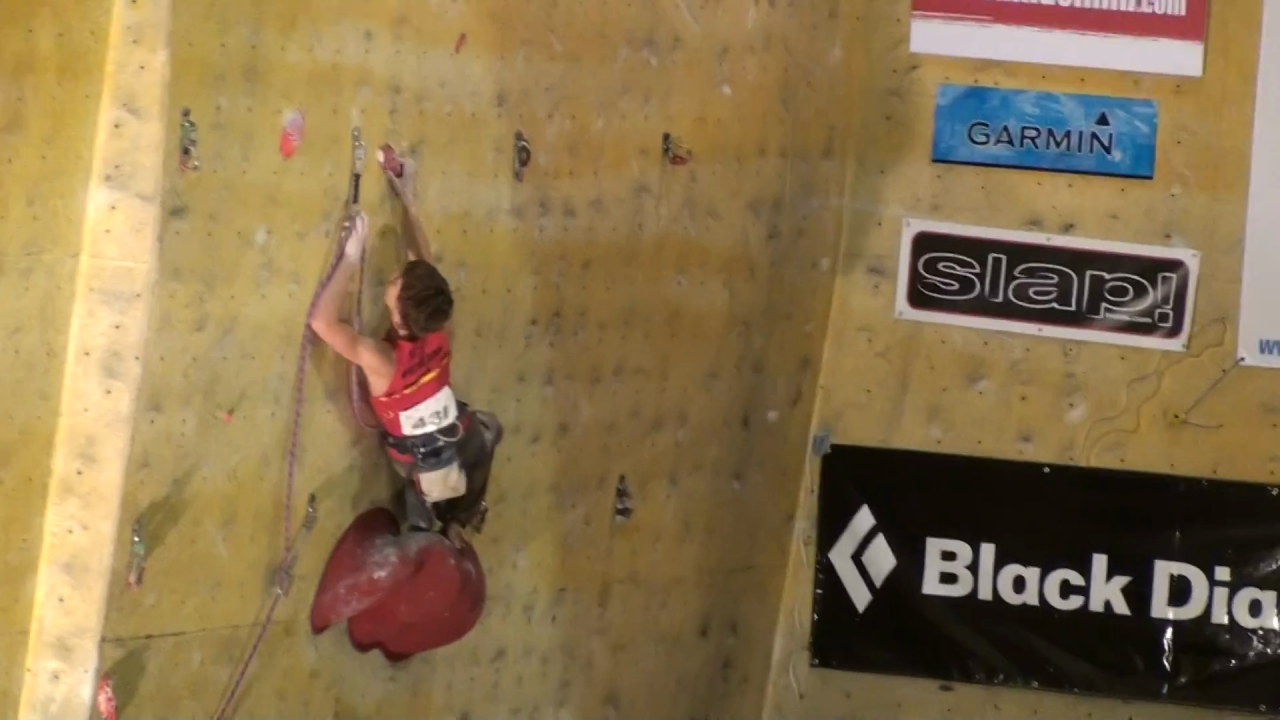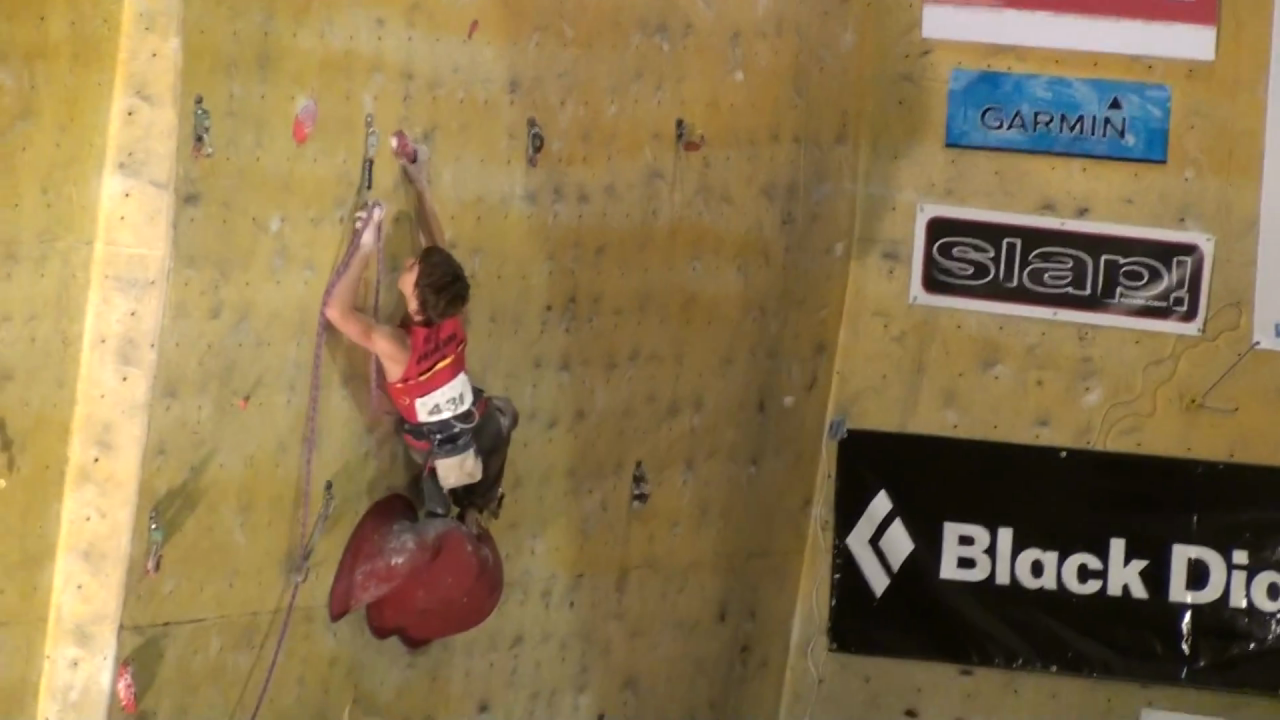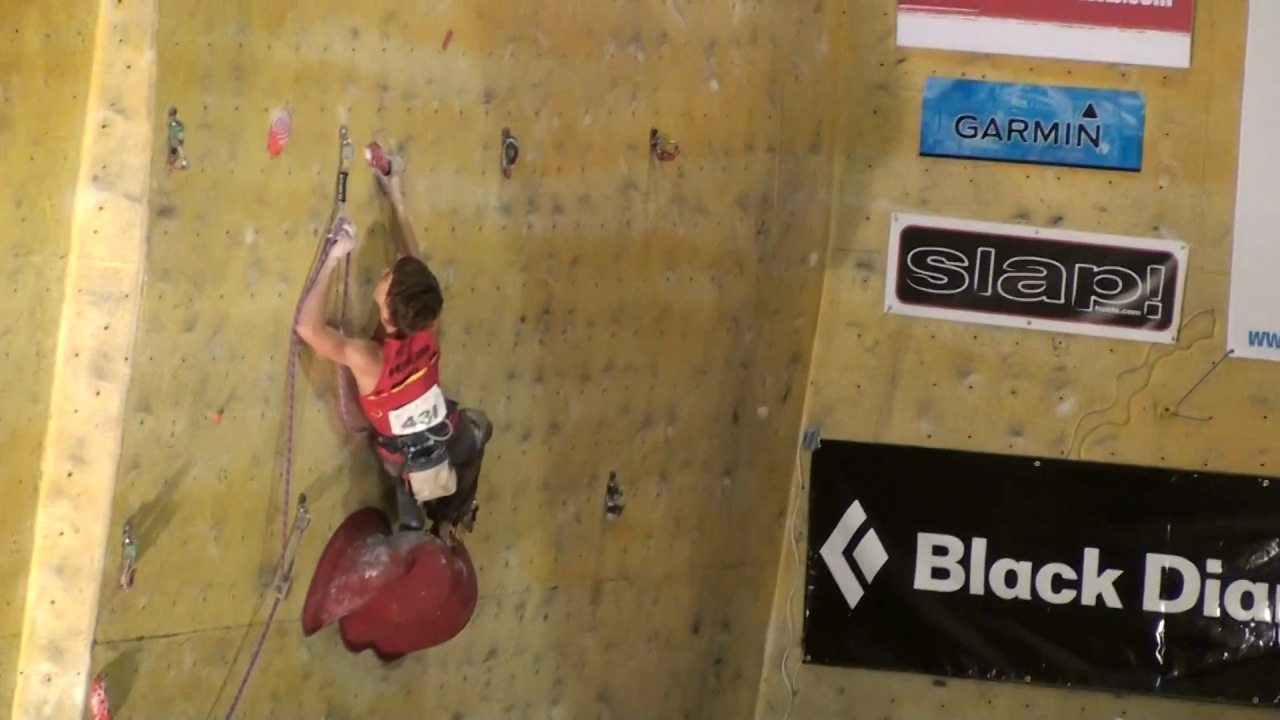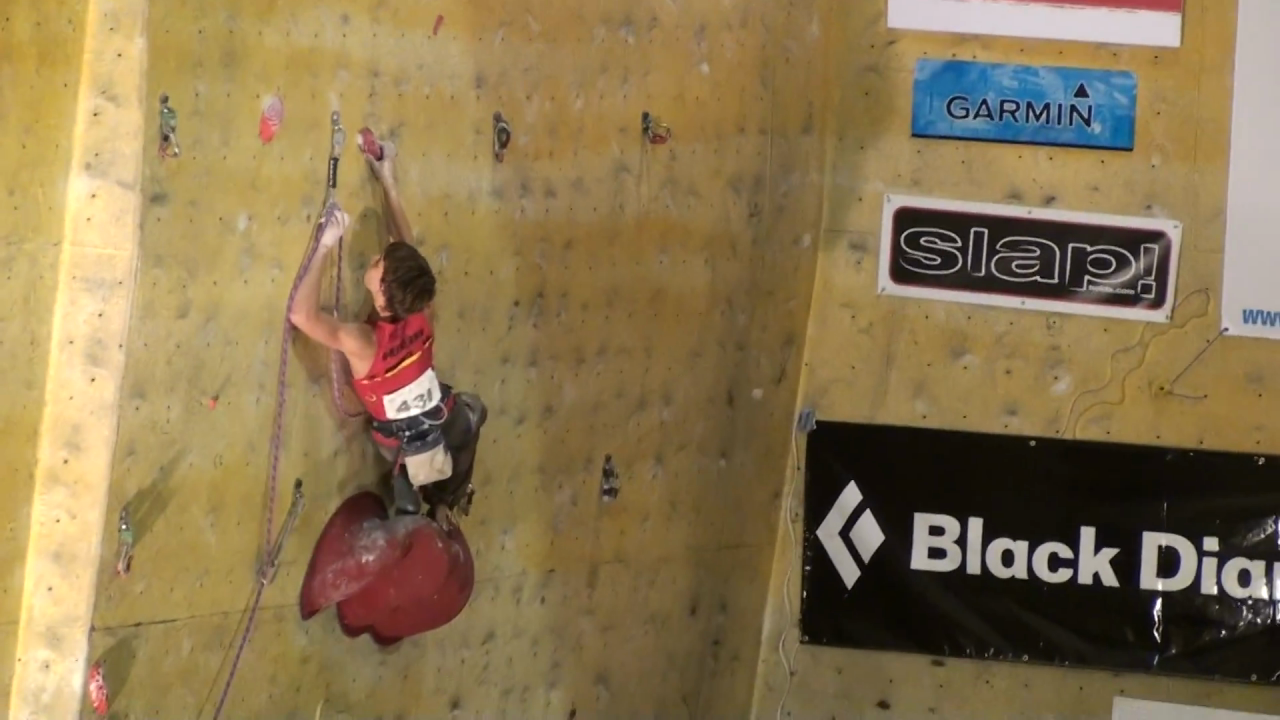
dt=0.3s
person 1, frame 1
left shoulder: (382, 360)
right shoulder: (439, 332)
left elbow: (322, 321)
right elbow: (424, 263)
left wrist: (351, 256)
right wrist: (406, 198)
left hip: (425, 469)
right hip: (462, 446)
right knee: (488, 425)
right ankle: (460, 519)
person 1, frame 2
left shoulder: (397, 346)
right shoulder: (454, 318)
left elbow: (336, 310)
right elbow: (437, 250)
left wrist: (366, 245)
right wrist: (420, 185)
left hip: (441, 454)
right hip: (478, 430)
right knee: (504, 410)
right ankle: (476, 505)
person 1, frame 3
left shoulder: (370, 358)
right shoulder: (427, 329)
left elbow: (308, 327)
right elbow: (412, 261)
left wrist: (333, 259)
right wrist: (396, 197)
left hip: (415, 467)
right hip: (454, 446)
right knee: (478, 423)
right ankle: (451, 517)
person 1, frame 4
left shoulder: (363, 343)
right shoulder: (421, 314)
left elbow: (301, 314)
right elbow: (406, 247)
left wrist: (325, 245)
right wrist: (387, 182)
left hip: (409, 449)
right hip: (448, 427)
right knee: (473, 407)
right ankle: (446, 500)
